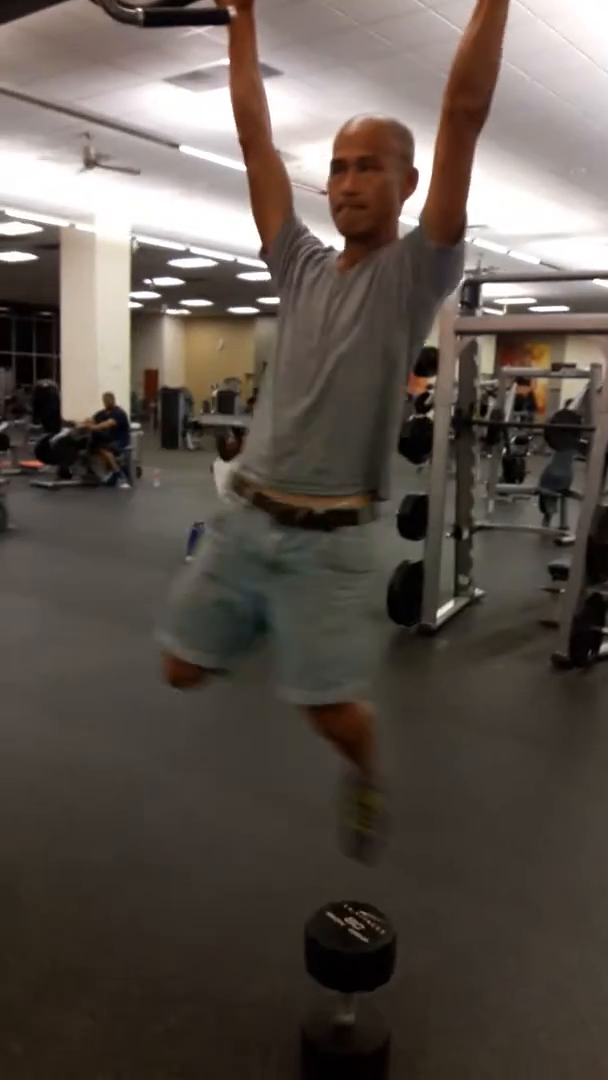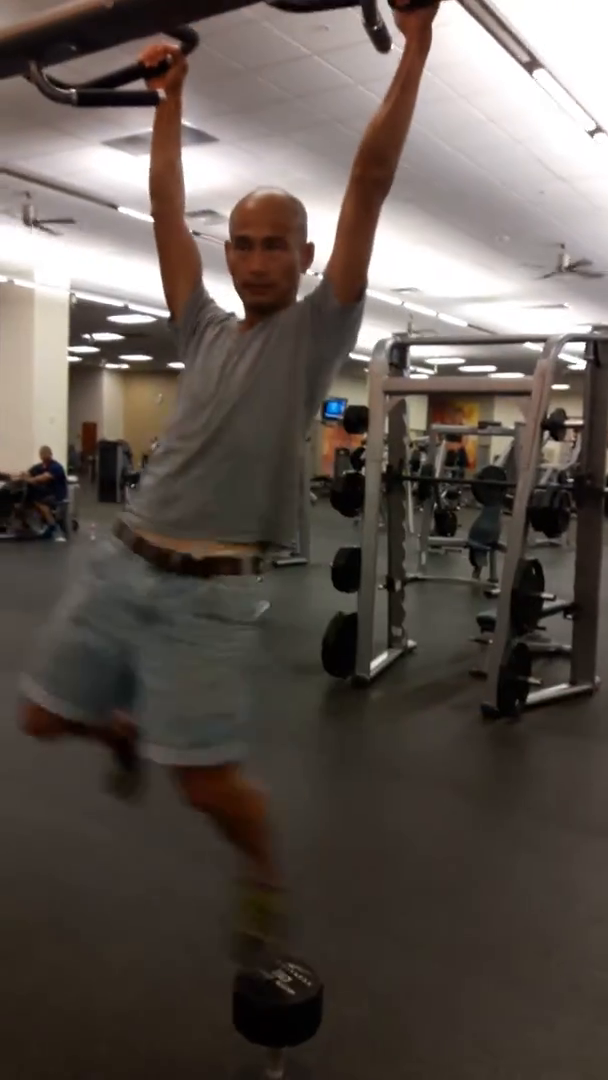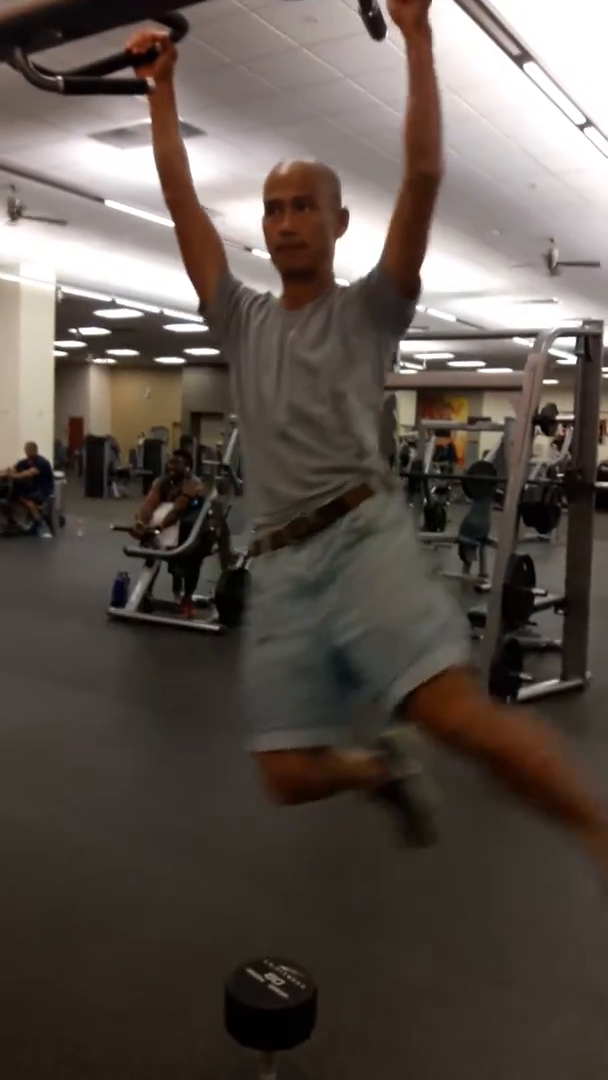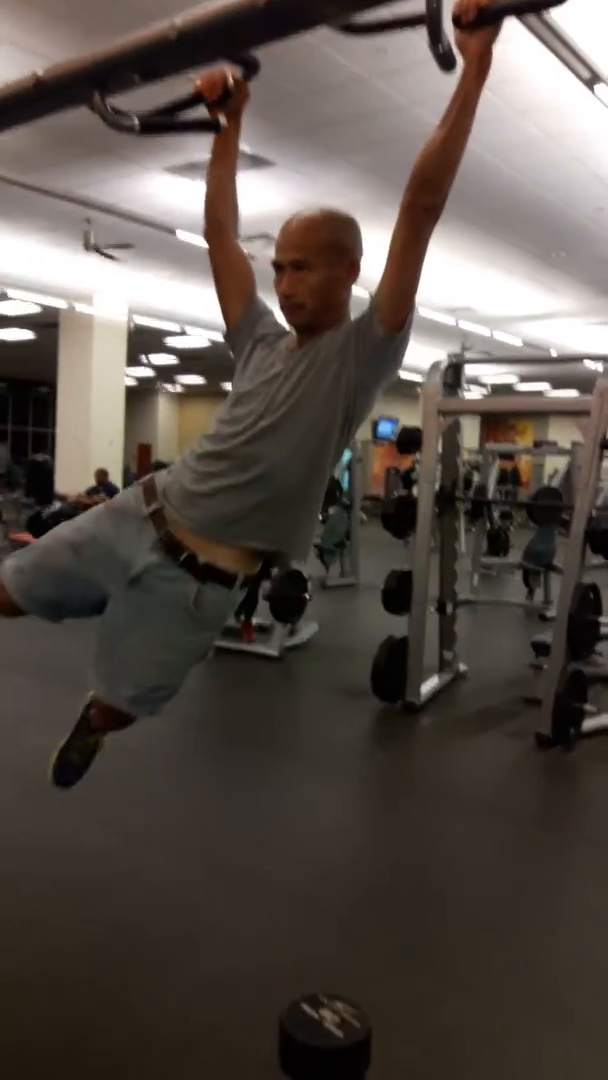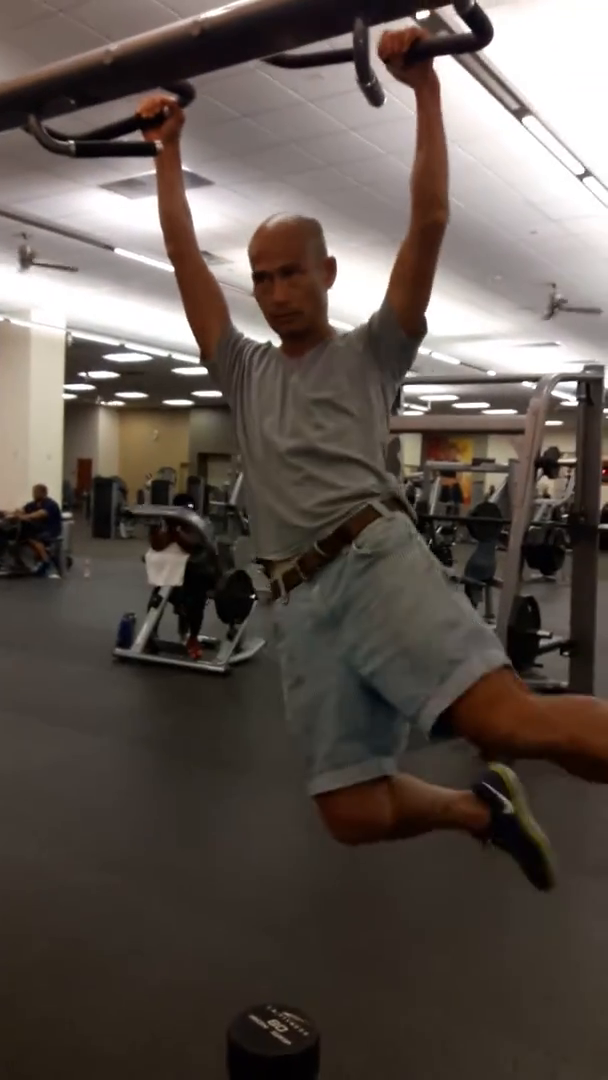
dt=1s
person 1, frame 1
left shoulder: (417, 267)
right shoulder: (305, 265)
left elbow: (464, 114)
right elbow: (257, 146)
left hip: (326, 538)
right hip: (246, 516)
left knee: (330, 709)
right knee: (181, 670)
left ankle: (366, 781)
right ankle: (268, 629)
person 1, frame 2
left shoulder: (317, 329)
right shoulder: (206, 331)
left elbow: (369, 186)
right elbow: (168, 214)
right wrist: (169, 102)
left hip: (210, 591)
right hip: (122, 566)
left knee: (208, 781)
right knee: (44, 718)
left ankle: (263, 877)
right ankle: (129, 729)
person 1, frame 3
left shoulder: (370, 308)
right shoulder: (241, 317)
left elbow: (425, 176)
right elbow: (183, 207)
right wrist: (160, 90)
left hip: (362, 538)
right hip: (281, 565)
left knee: (459, 713)
right knee: (290, 776)
right ankle: (380, 764)
person 1, frame 4
left shoulder: (367, 348)
right shoulder: (261, 343)
left elbow: (421, 207)
right elbow: (219, 233)
left wrist: (474, 69)
right wrist: (229, 124)
left hip: (198, 572)
right hip: (139, 517)
left knee: (120, 706)
left ankle: (92, 723)
right ankle: (111, 603)
person 1, frame 5
left shoulder: (371, 352)
right shoulder: (244, 368)
left elbow: (429, 223)
right elbow: (184, 254)
left wrist: (424, 90)
right wrist: (166, 149)
left hip: (375, 559)
right hip: (302, 601)
left knee: (508, 717)
right knee: (353, 814)
right ankle: (482, 807)
